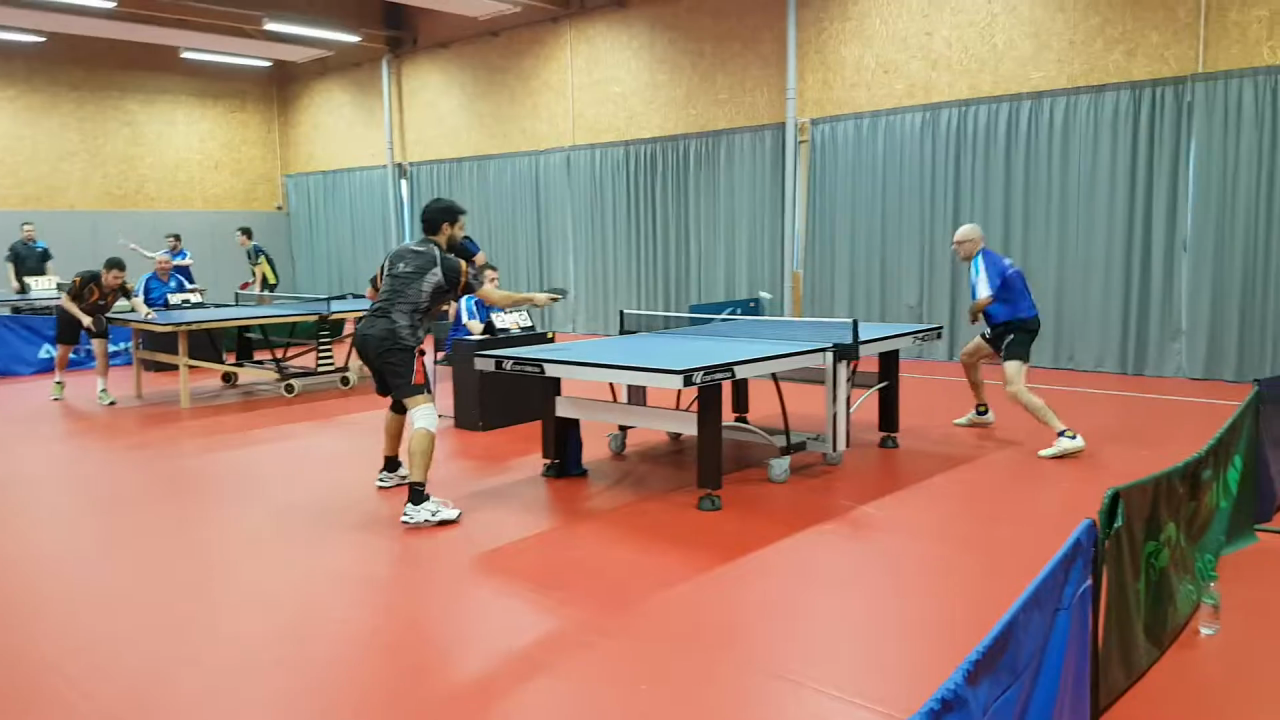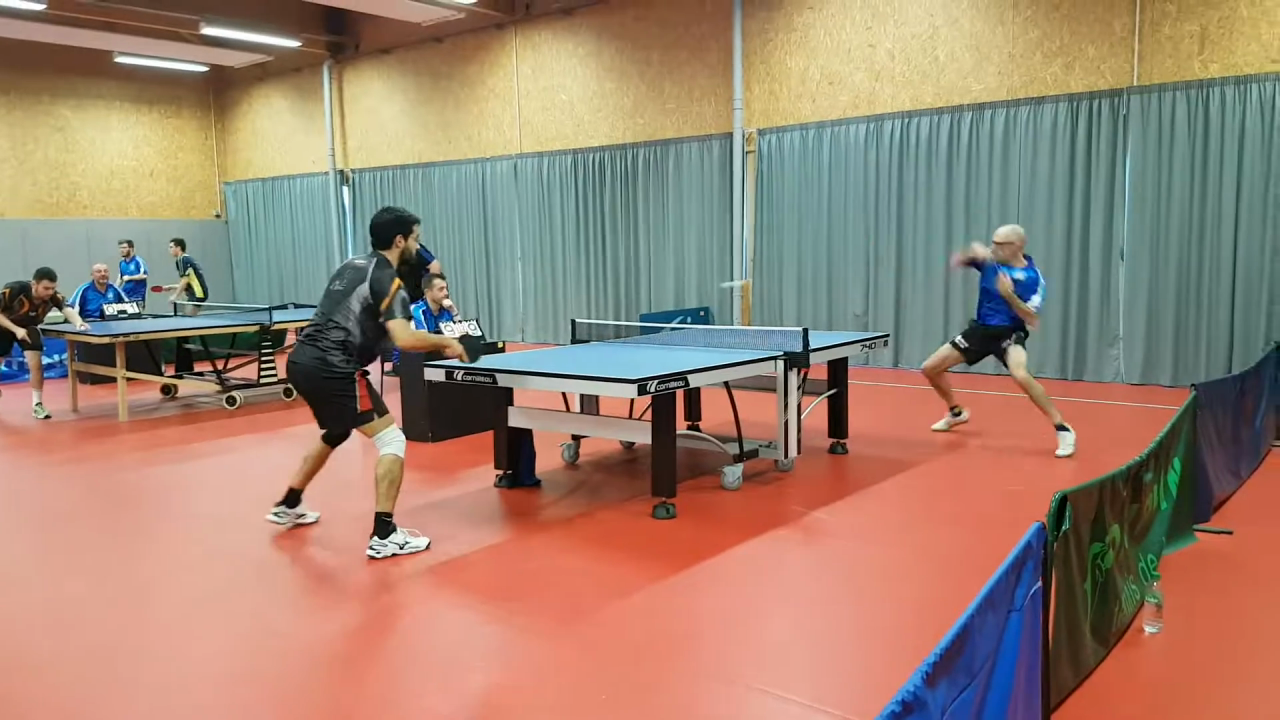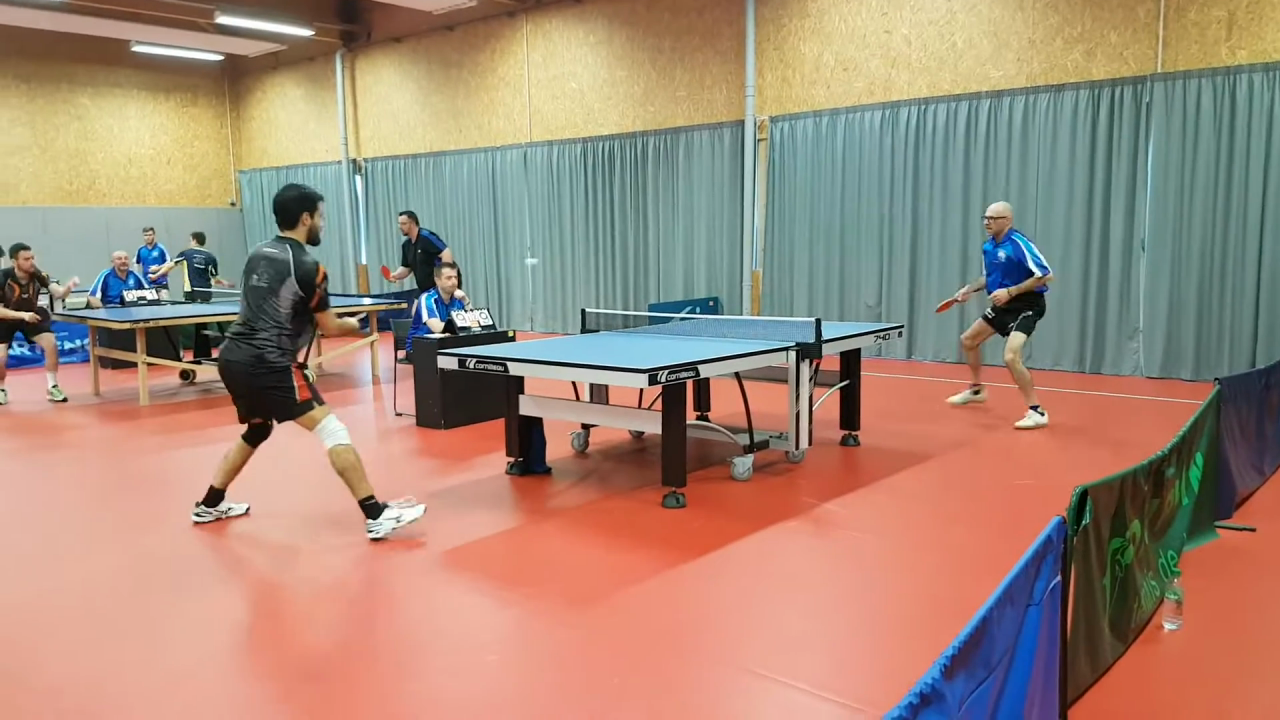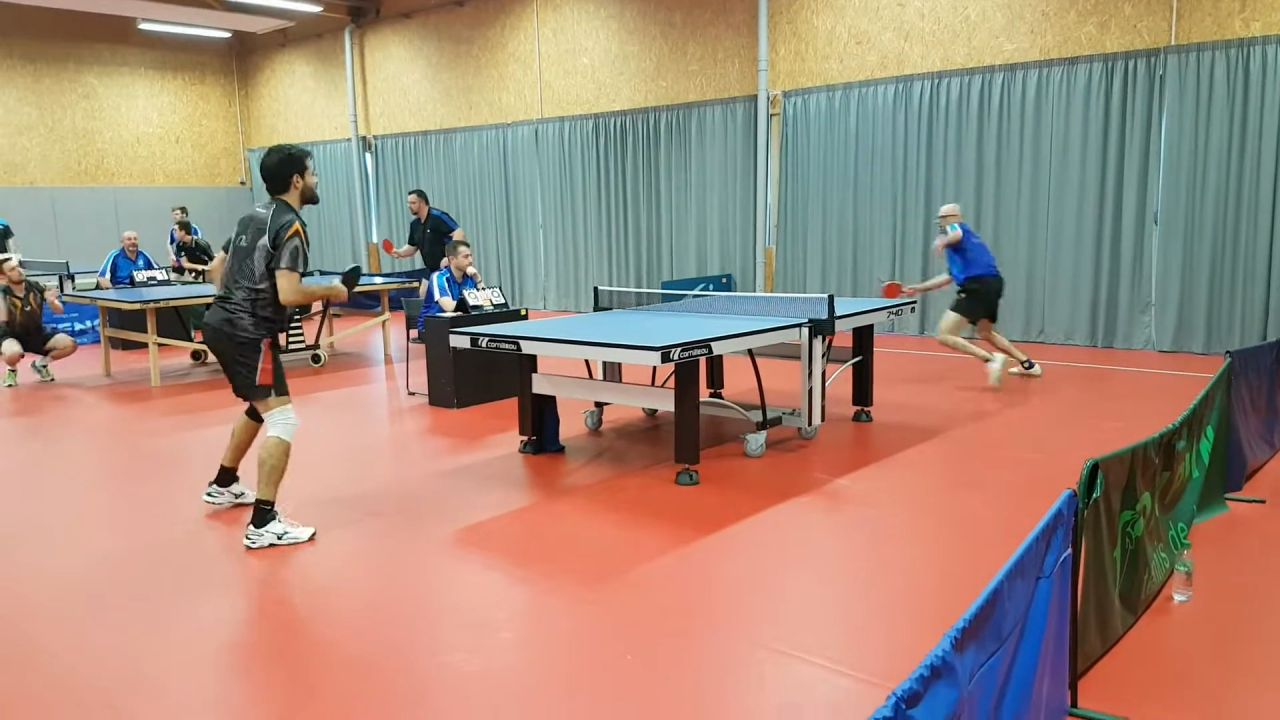
dt=0.5s
person 1, frame 1
left shoulder: (396, 254)
right shoulder: (448, 264)
left elbow: (373, 294)
right elbow: (494, 299)
right wrist: (532, 297)
left hip: (367, 334)
right hip: (395, 342)
left knee: (401, 400)
right knee: (424, 416)
left ankle: (390, 469)
right ankle: (418, 504)
person 1, frame 2
left shoulder: (352, 266)
right shoulder: (388, 281)
right elbow: (407, 340)
right wrist: (443, 343)
left hip: (300, 360)
right hip: (331, 370)
left knee: (336, 432)
right knee: (392, 442)
left ankle: (288, 506)
right ankle: (383, 535)
person 1, frame 3
left shoulder: (257, 255)
right shoulder: (309, 268)
right elbow: (328, 327)
right wrist: (354, 325)
left hip: (233, 357)
right hip: (268, 365)
left knee: (258, 429)
right knee: (333, 432)
left ankle: (209, 504)
right ankle: (377, 514)
person 1, frame 4
left shoulder: (254, 217)
right shoulder: (289, 227)
left elbow: (218, 267)
right elbow: (289, 294)
right wrist: (330, 291)
left hip: (224, 323)
right hip: (248, 332)
left knee: (260, 408)
right knee: (283, 422)
left ankle: (223, 485)
right ankle: (263, 523)
person 2, frame 1
left shoulder: (981, 262)
right shoulder: (994, 260)
left elbow: (983, 300)
left wrist: (973, 313)
left hip: (1017, 327)
right hip: (1004, 326)
left knee: (1015, 389)
right knee: (967, 356)
left ankle: (1067, 436)
right ankle: (982, 412)
person 2, frame 2
left shoulder: (1033, 275)
right shoulder: (990, 260)
left elbow: (1031, 319)
right elbow: (956, 262)
left wrist: (1010, 293)
right wrist: (975, 252)
left hip: (1010, 333)
right hip: (980, 329)
left knee: (1022, 377)
right knee: (930, 368)
left ankle: (1062, 429)
right ankle: (956, 412)
person 2, frame 3
left shoulder: (1019, 244)
right shoulder: (988, 245)
left elbow: (1044, 276)
left wrist: (1010, 291)
right wrist: (969, 288)
left hip: (1026, 306)
right hip: (1002, 304)
left knee: (1010, 357)
right knee: (967, 340)
left ankle: (1037, 411)
right ankle: (976, 390)
person 2, frame 4
left shoulder: (955, 228)
right shoulder: (970, 237)
left elbow: (957, 235)
right elbow: (951, 277)
left wrist: (943, 241)
right wrist: (916, 287)
left hip: (977, 287)
right hip: (991, 285)
left knee: (944, 336)
right knee: (987, 333)
left ankle: (991, 359)
right ankle: (1027, 365)
